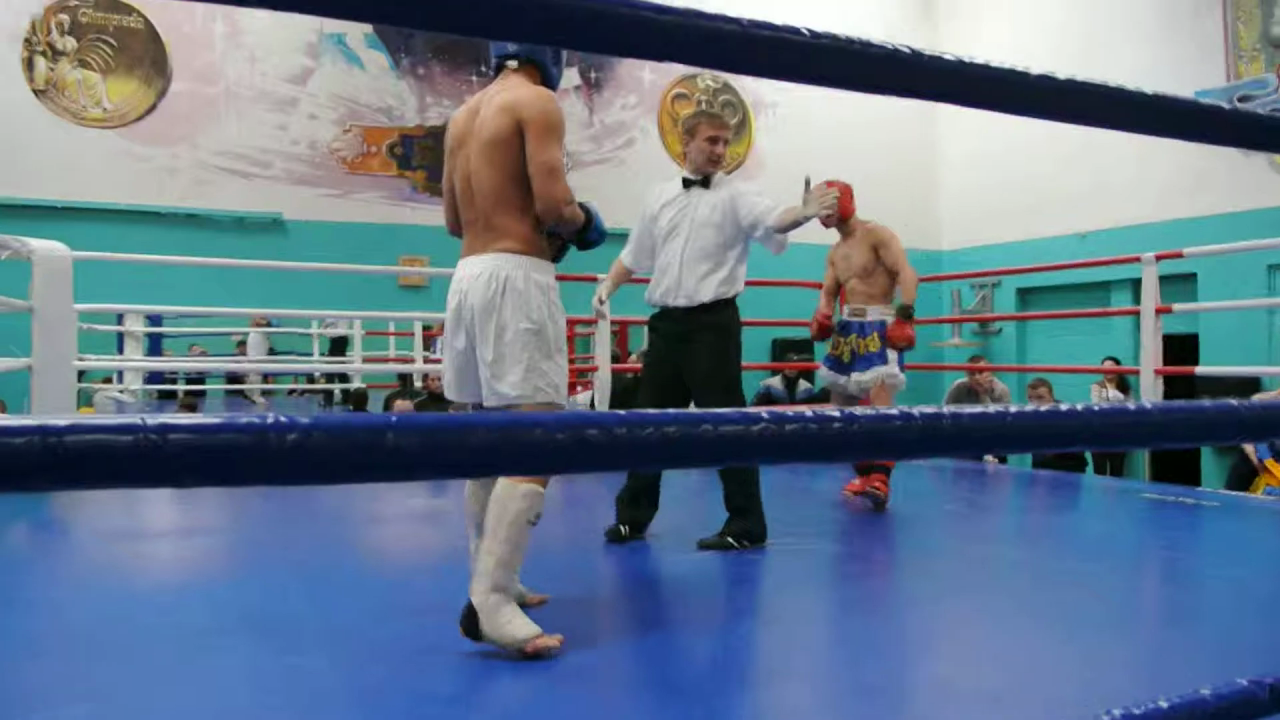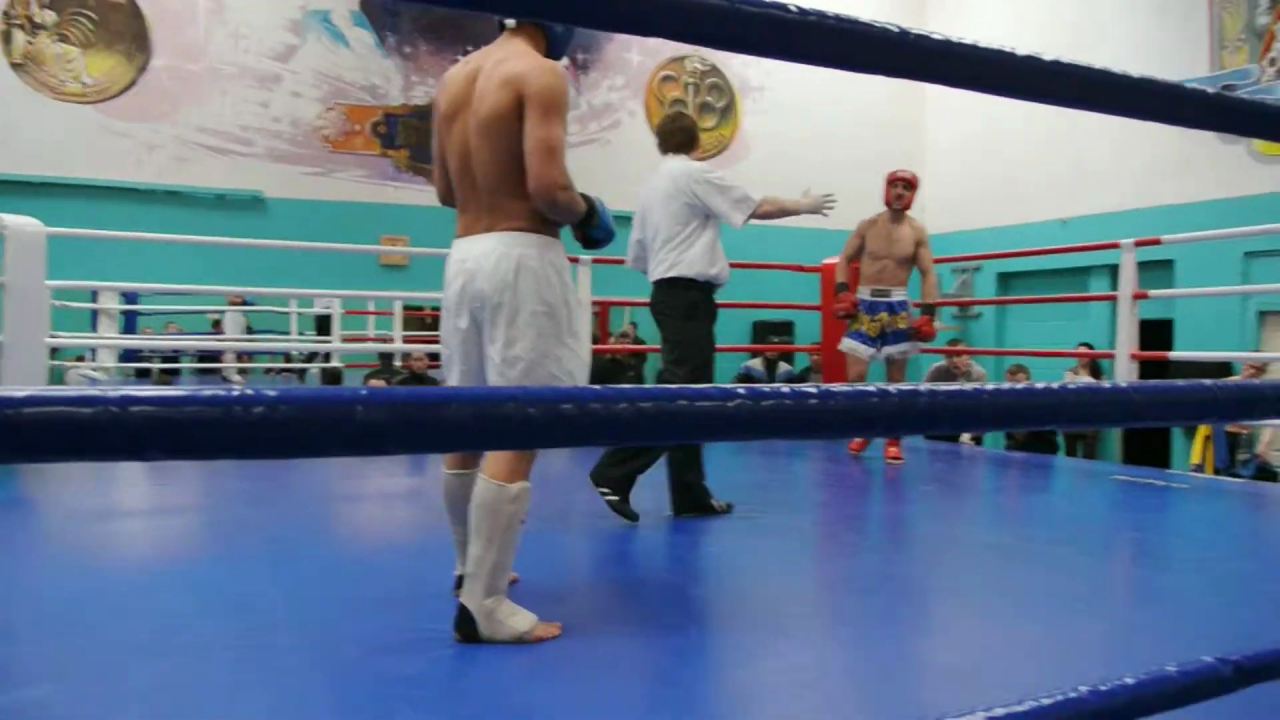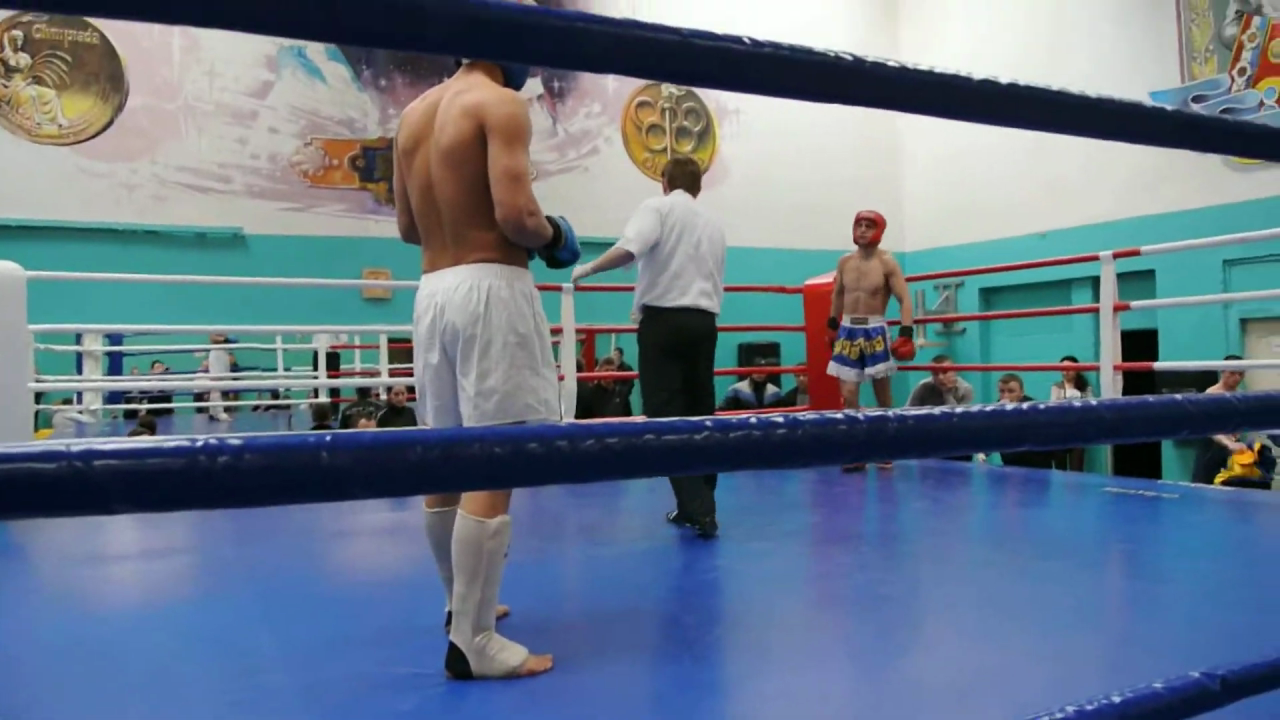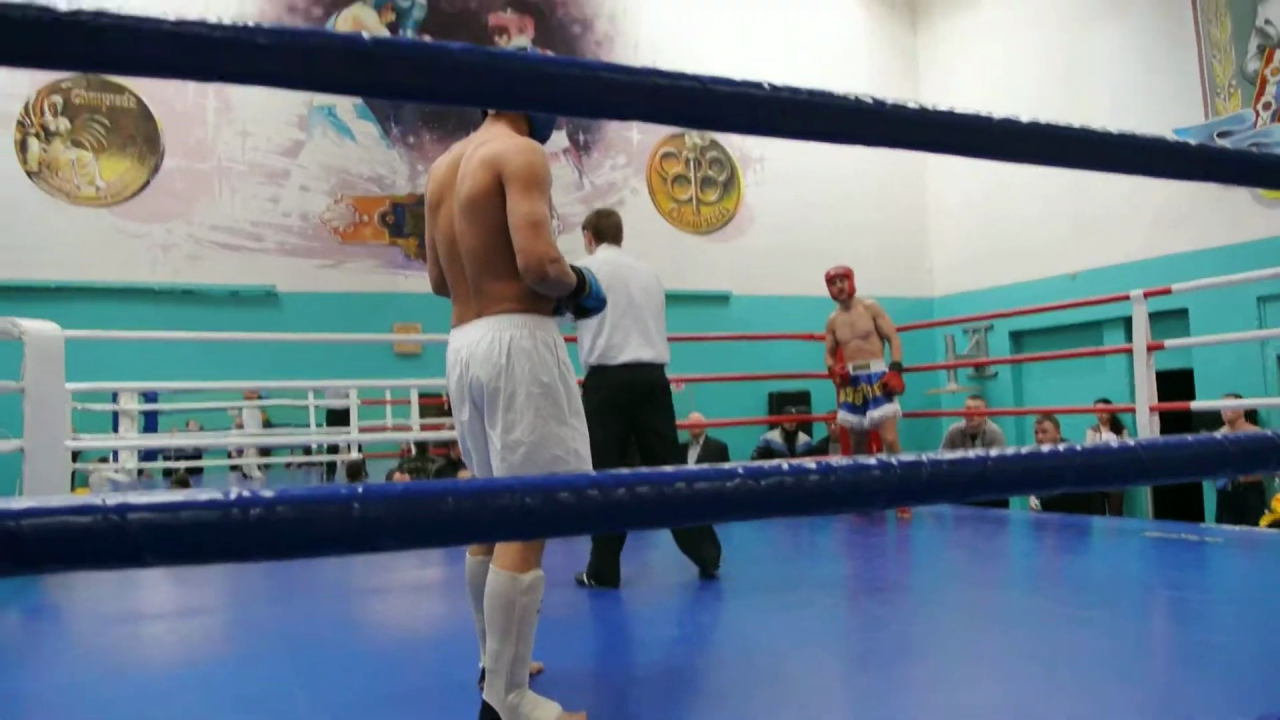
dt=1s
person 1, frame 1
left shoulder: (463, 114)
right shoulder: (536, 101)
right elbow: (553, 205)
right wrist: (585, 220)
left hip: (469, 276)
right hip: (516, 279)
left ankle: (492, 579)
right ankle: (489, 601)
person 1, frame 2
left shoulder: (453, 79)
right shoulder: (540, 74)
right elbow: (548, 188)
right wrist: (588, 214)
left hip: (466, 256)
right hip: (522, 257)
left ankle: (473, 568)
right ankle: (483, 606)
person 1, frame 3
left shoulder: (414, 113)
right shoulder: (500, 104)
right elbow: (516, 214)
right wrist: (554, 236)
left hip: (434, 291)
right hip: (491, 289)
left ankle: (463, 604)
right ankle: (472, 643)
person 1, frame 4
left shoulder: (444, 166)
right shoulder: (521, 153)
right elbow: (539, 263)
right wrist: (578, 285)
left hip: (464, 344)
right hip: (518, 341)
left ankle: (496, 662)
person 2, frame 1
left shoulder: (734, 195)
right shoulder: (658, 197)
left elbow: (773, 221)
right elbow: (634, 255)
left wrist: (803, 213)
right wrist: (607, 286)
left hip: (712, 321)
right hip: (665, 322)
left ankle: (746, 525)
right ankle: (633, 514)
person 2, frame 2
left shoulder: (653, 185)
right shoulder: (695, 174)
left elbow: (636, 258)
right elbow: (758, 208)
right wrist: (804, 206)
left hip: (675, 295)
right hip: (686, 296)
right knee: (681, 390)
left ankle: (689, 493)
right ankle: (613, 475)
person 2, frame 3
left shoulder: (657, 207)
right shoulder: (714, 224)
left elbow: (627, 250)
left wrist: (587, 269)
left hip: (663, 321)
right hip: (703, 323)
left knee: (666, 416)
right knee: (699, 416)
left ankle: (698, 508)
right ankle: (698, 506)
person 2, frame 4
left shoulder: (586, 269)
right shoulder: (648, 273)
left hip: (608, 378)
right hip: (651, 376)
left knee: (605, 475)
right knee: (670, 467)
left ankle: (603, 570)
right ankle: (706, 554)
person 3, frame 1
left shoulder: (876, 234)
right shoulder: (834, 253)
left elbow: (907, 273)
right elbow: (829, 293)
left wrist: (903, 318)
right wrist: (822, 317)
left hip: (879, 328)
right hip: (847, 326)
left knee: (880, 403)
right knee: (841, 408)
left ankle: (879, 481)
right ankle: (864, 473)
person 3, frame 2
left shoulder: (917, 232)
right shoulder: (867, 226)
left elbow: (928, 274)
right elbow: (845, 260)
left wrist: (927, 314)
right wrist: (843, 292)
left hip: (897, 307)
right hip: (865, 304)
left knee: (896, 380)
right knee: (856, 375)
left ankle: (893, 441)
person 3, frame 3
left shoulder: (887, 263)
right shoulder: (845, 262)
left elbow: (904, 299)
left wrist: (906, 335)
right wrist: (833, 325)
left hip: (874, 331)
right hip: (848, 331)
left knee: (883, 398)
right knee: (848, 397)
person 3, frame 4
left shoulder: (872, 308)
right shoulder: (833, 321)
left elbow: (893, 340)
right elbow: (829, 353)
left wrist: (896, 371)
right wrist: (833, 369)
left hip: (877, 377)
right hip: (851, 382)
left knee: (889, 439)
